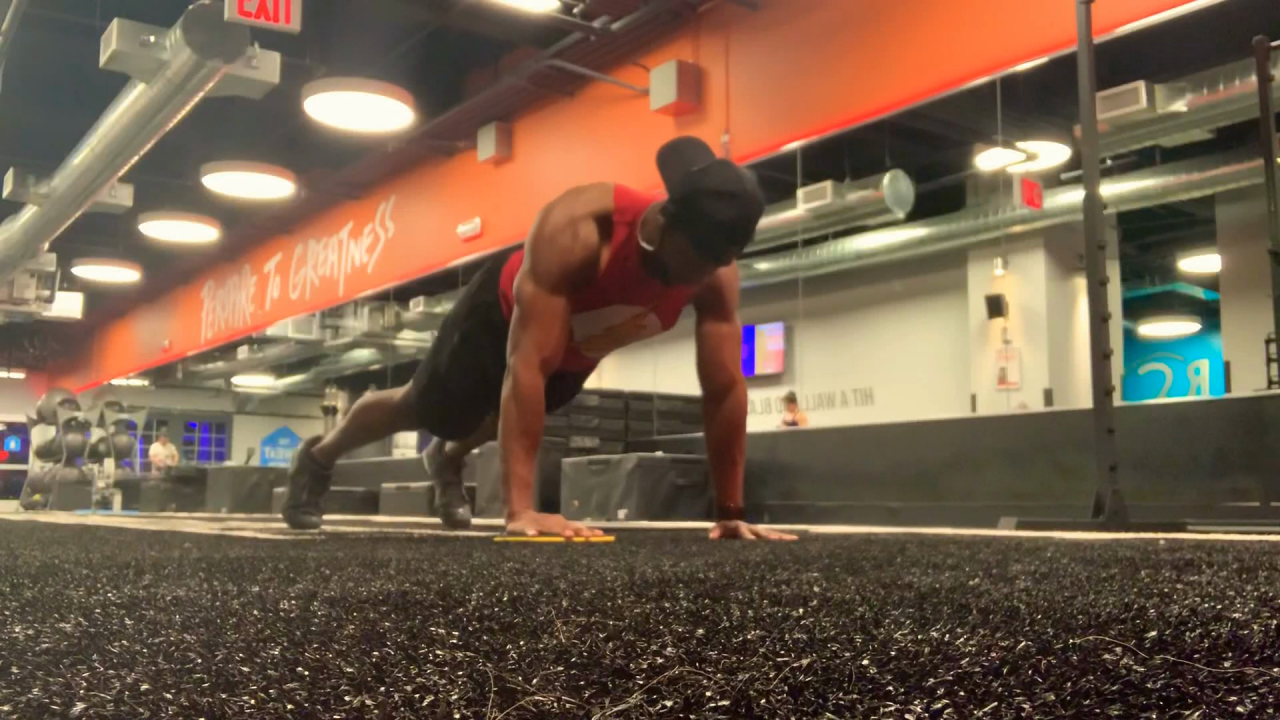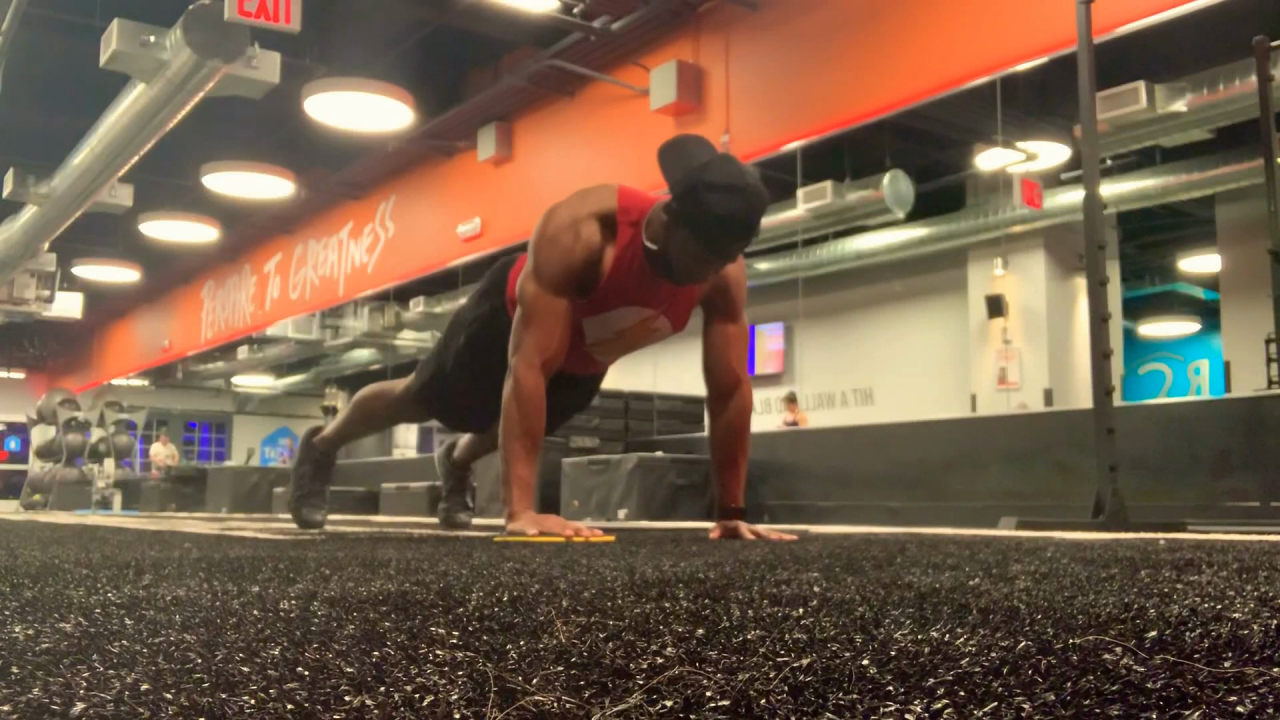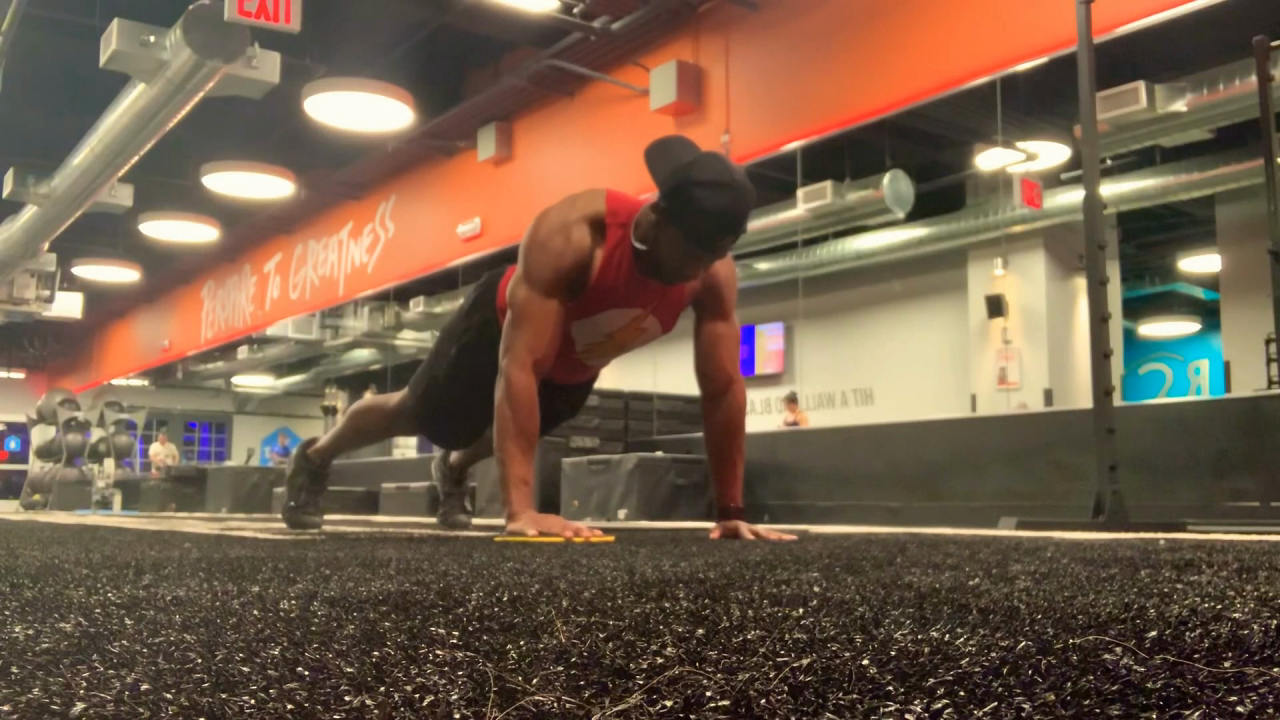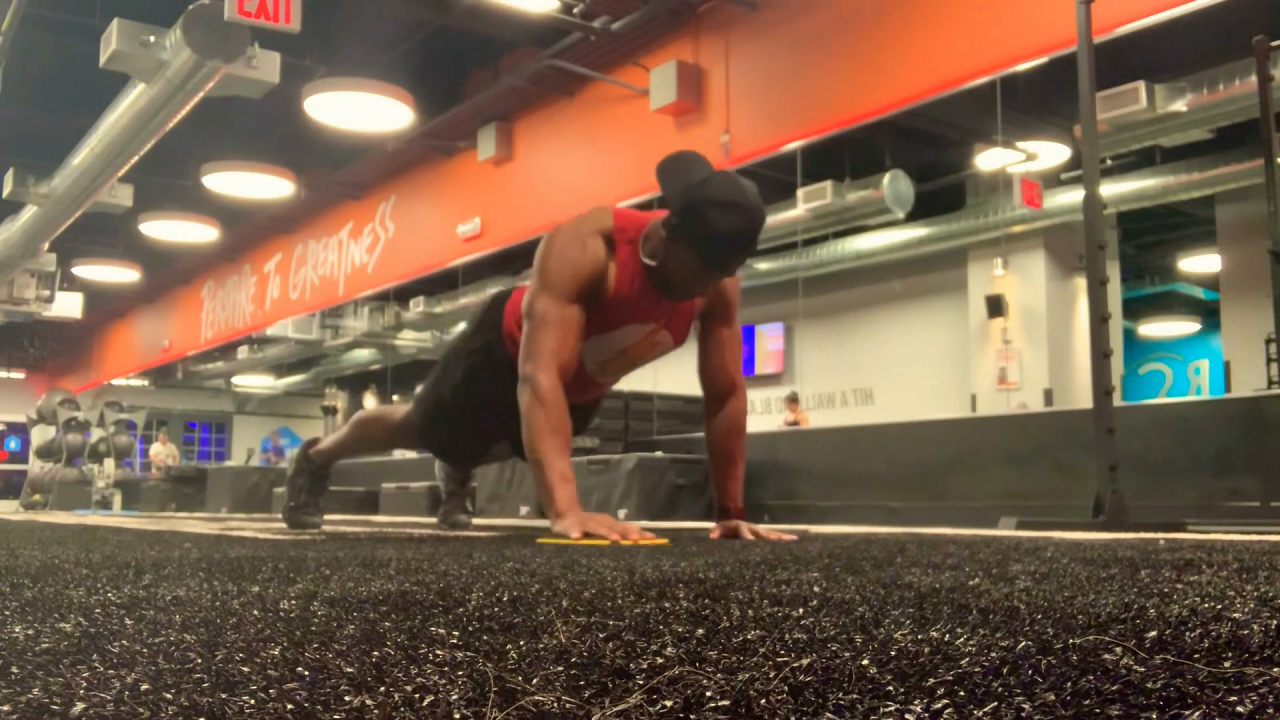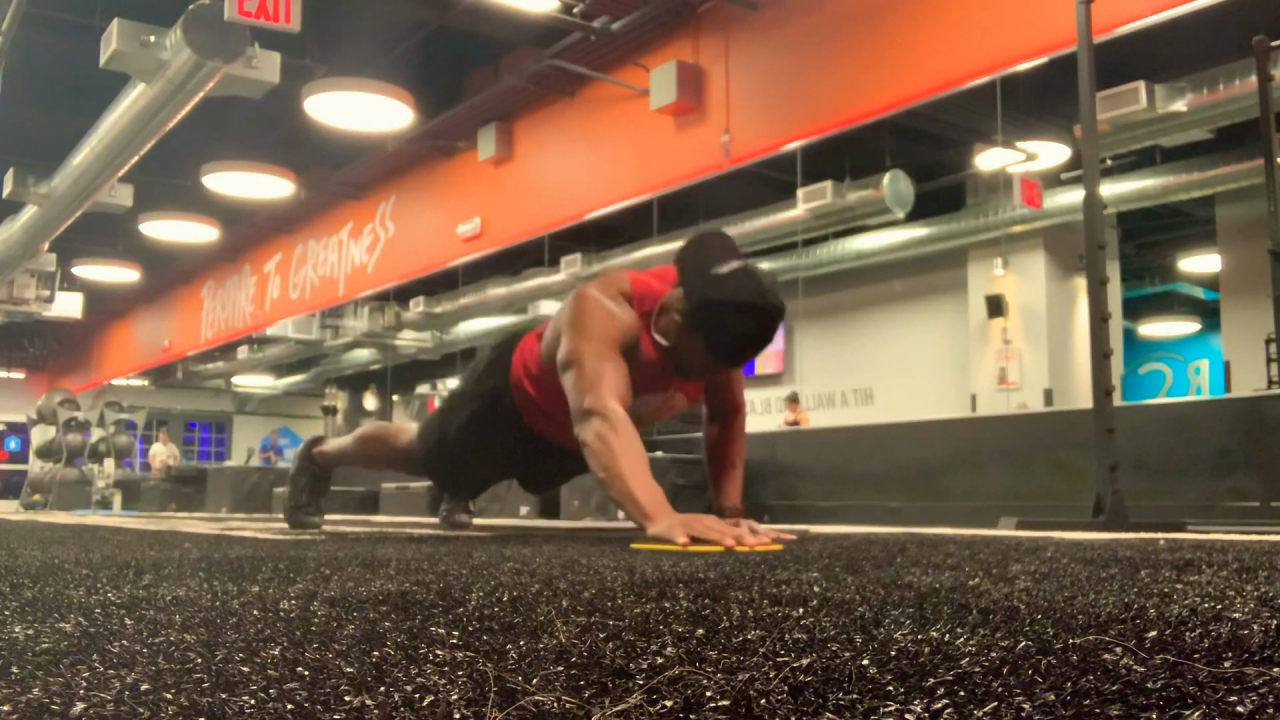
dt=0.4s
person 1, frame 1
left shoulder: (714, 272)
right shoulder: (575, 229)
left elbow: (725, 387)
right elbow: (526, 366)
left wrist: (730, 512)
right wrist: (521, 508)
left hip: (579, 353)
right hip: (502, 317)
left knee: (511, 416)
right knee: (418, 408)
left ankle: (448, 458)
right ankle: (317, 457)
person 1, frame 2
left shoulder: (724, 272)
right shoulder: (579, 230)
left elbow: (731, 388)
right elbow: (527, 367)
left wrist: (731, 511)
right wrist: (520, 509)
left hip: (587, 363)
right hip: (509, 321)
left knee: (513, 425)
right knee: (418, 401)
left ankle: (457, 463)
right ankle: (321, 446)
person 1, frame 3
left shoulder: (712, 273)
right shoulder: (570, 235)
left elbow: (723, 387)
right elbow: (519, 367)
left wrist: (729, 511)
right wrist: (520, 509)
left hip: (576, 369)
right hip: (497, 331)
left knee: (513, 429)
right knee: (413, 415)
left ankle: (453, 471)
right ankle: (314, 459)
person 1, frame 4
left shoulder: (717, 284)
right shoulder: (583, 250)
left elbow: (726, 393)
right elbow: (539, 377)
left wrist: (731, 512)
right wrist: (565, 509)
left hip: (585, 386)
right hip: (506, 353)
left knee: (523, 444)
right knee: (415, 431)
left ankle: (457, 474)
right ankle: (316, 459)
person 1, frame 5
left shoulder: (713, 325)
right shoulder: (605, 312)
left elbow: (727, 416)
right elbow: (600, 417)
left wrist: (730, 513)
right wrist: (659, 518)
left hip: (569, 433)
right hip: (513, 401)
right knee: (419, 455)
left ankle: (460, 491)
right ankle: (318, 458)
